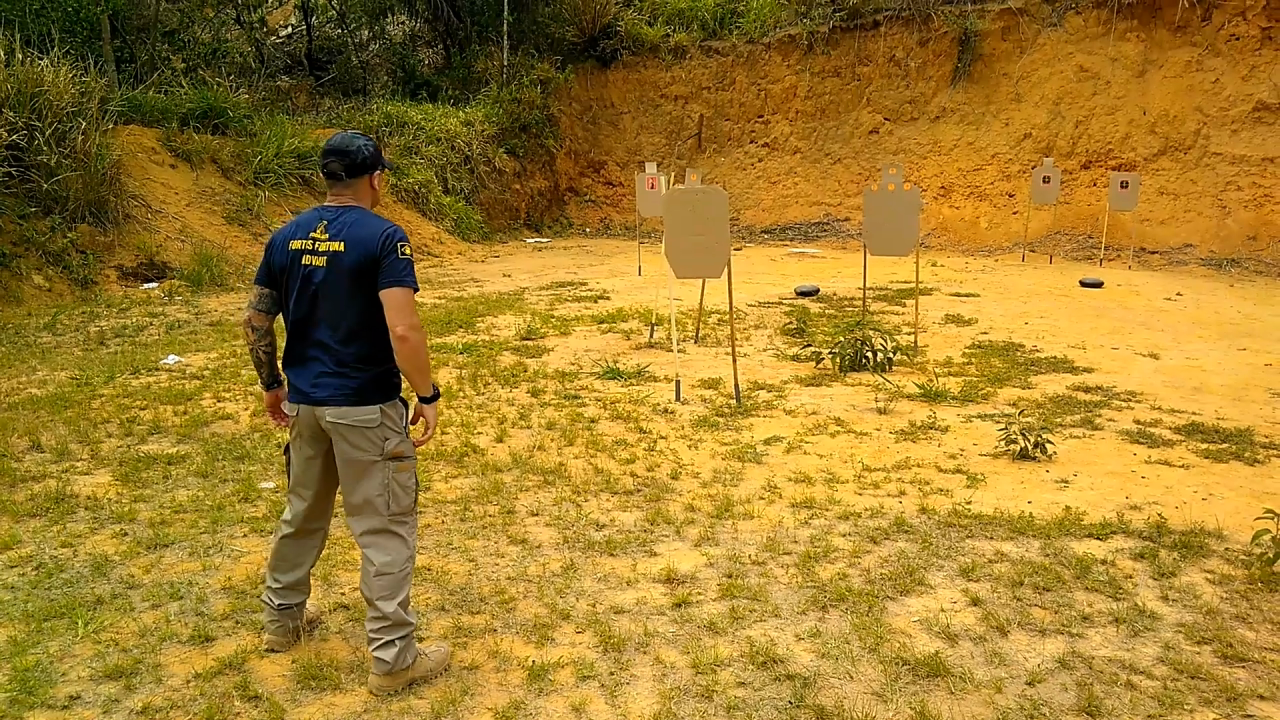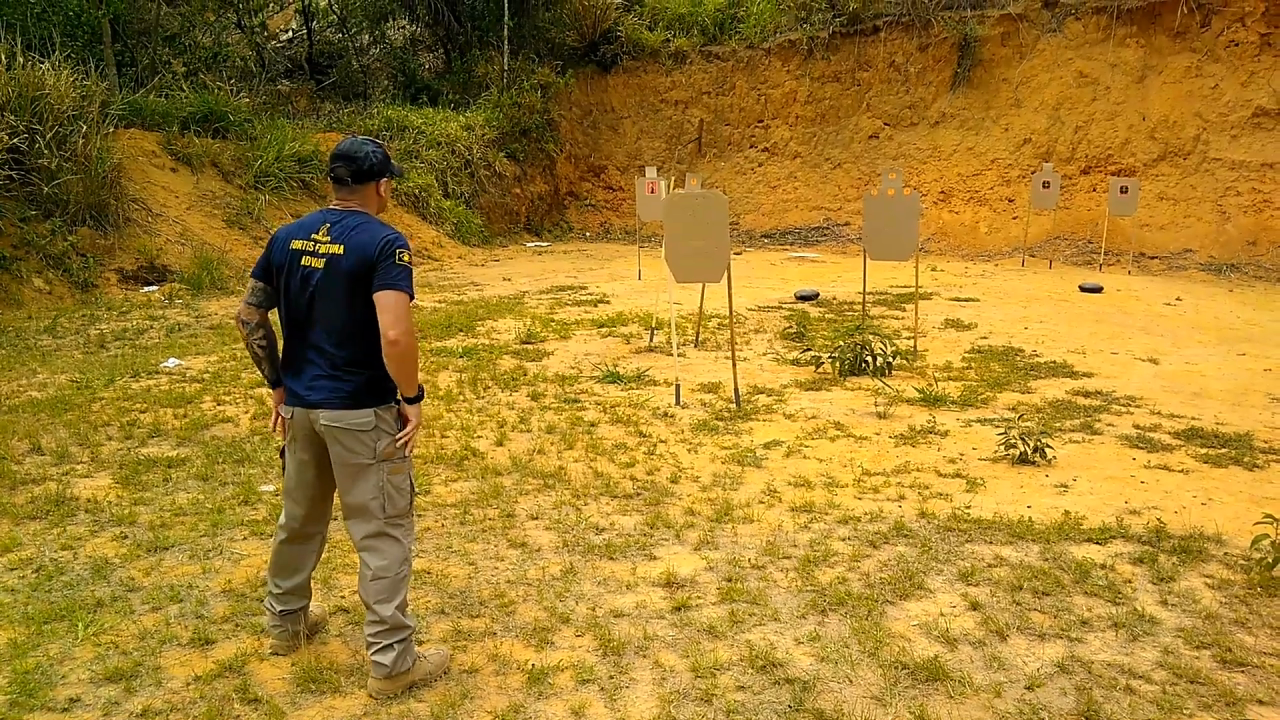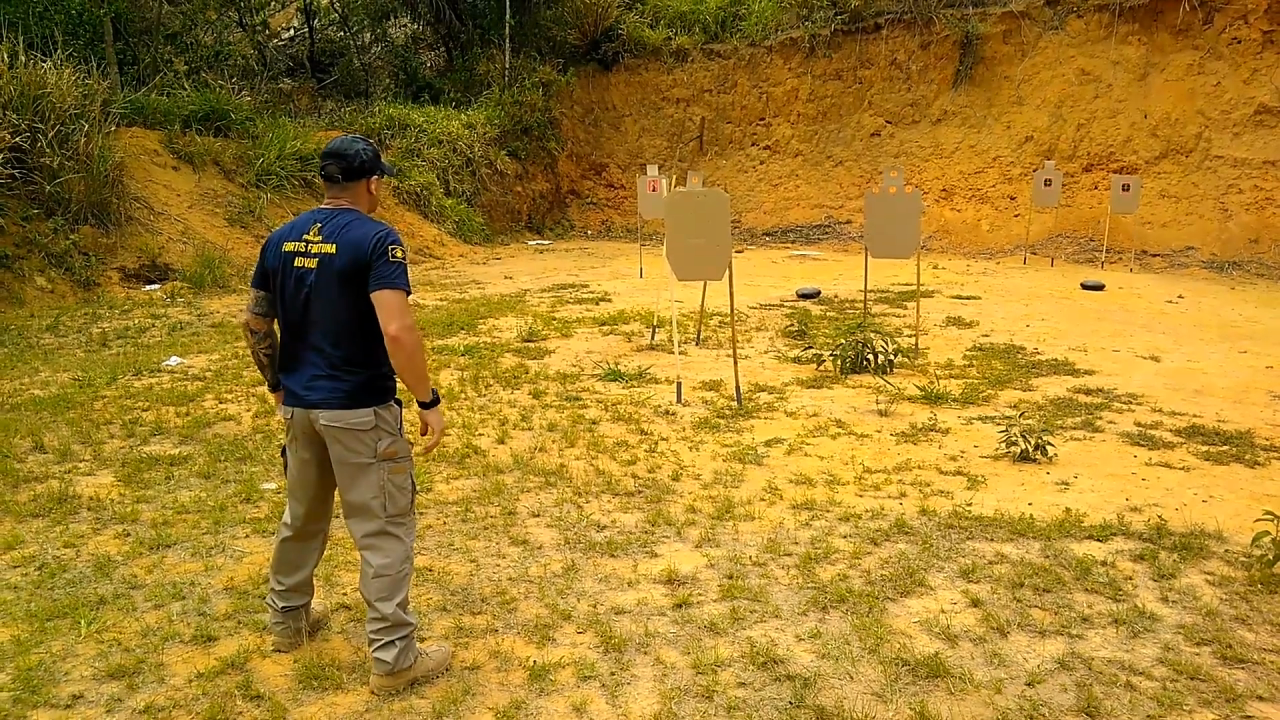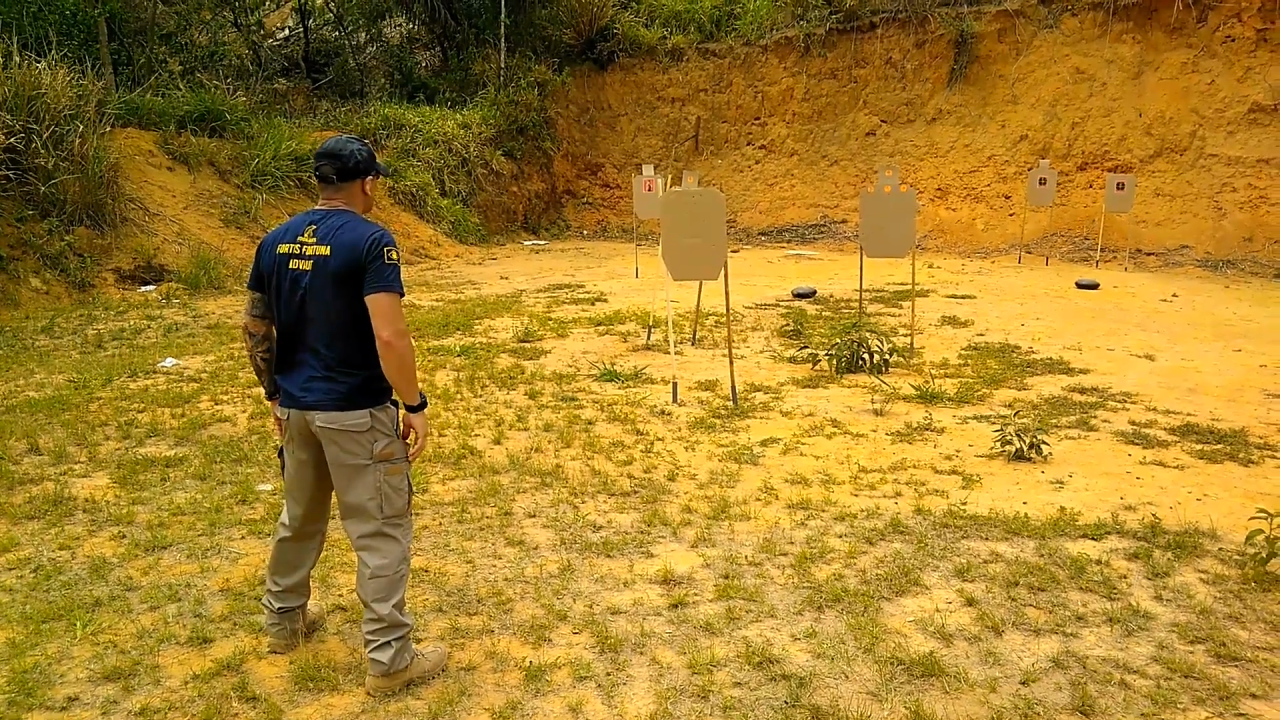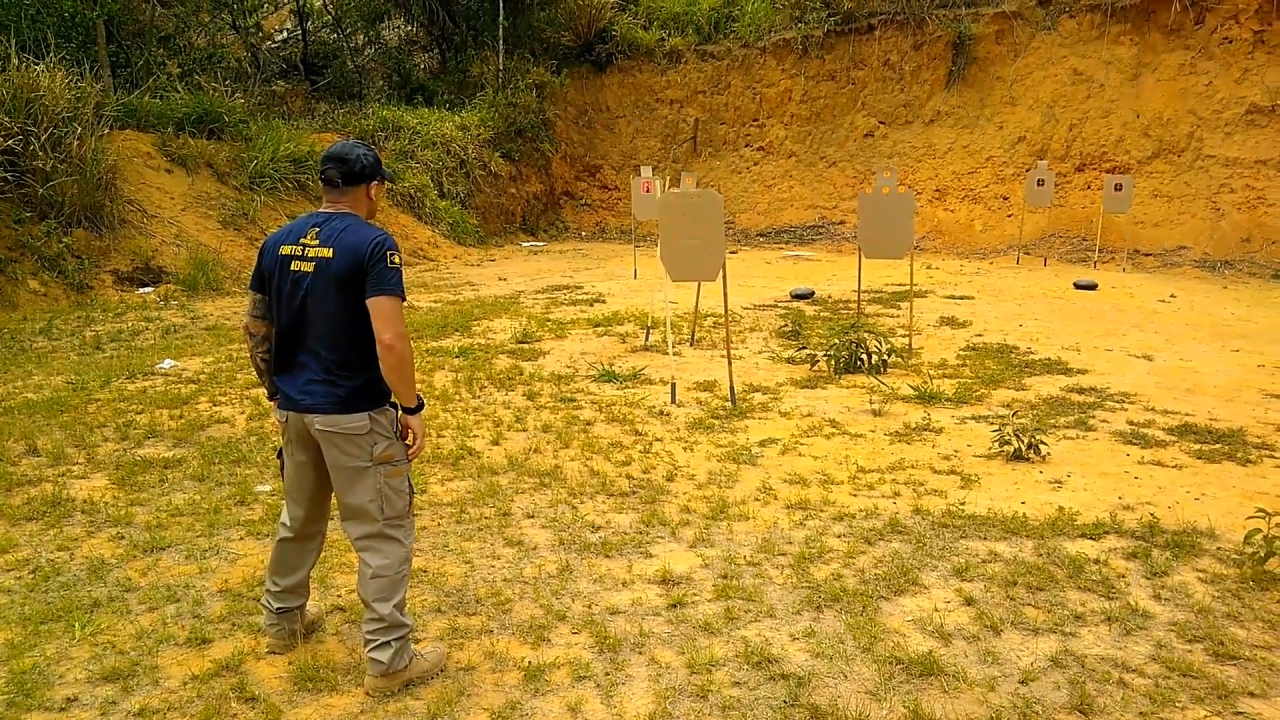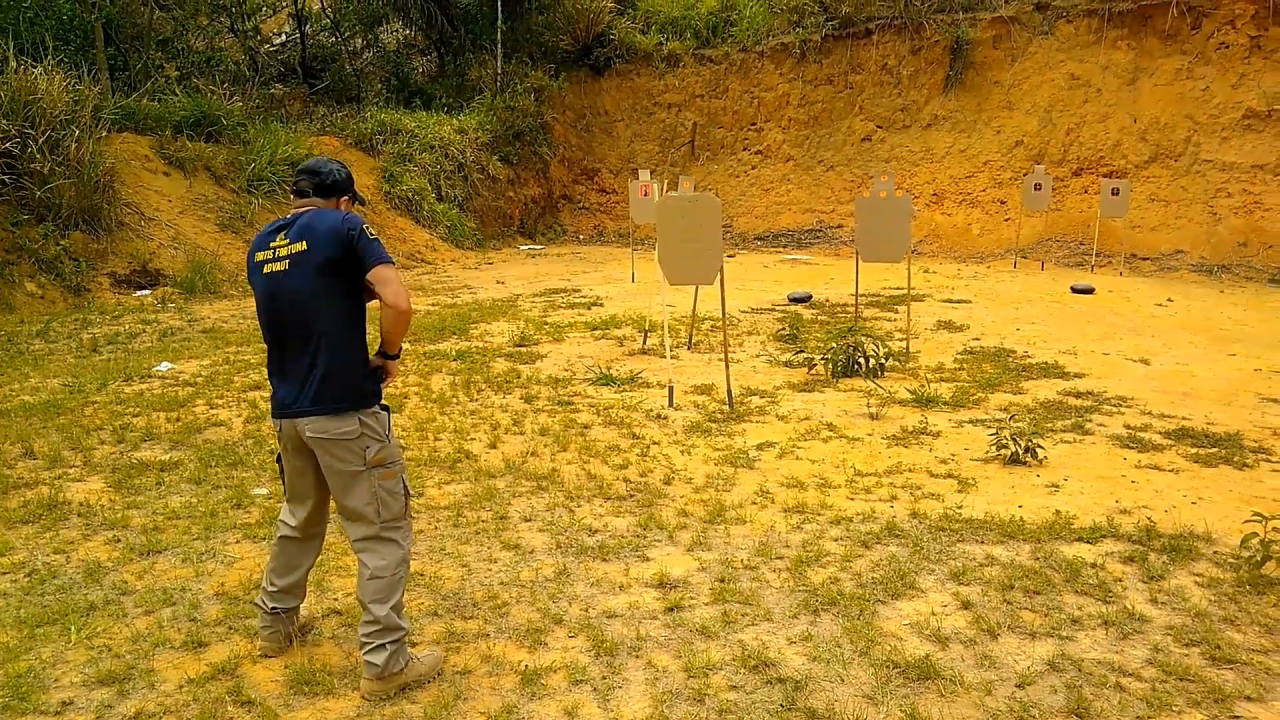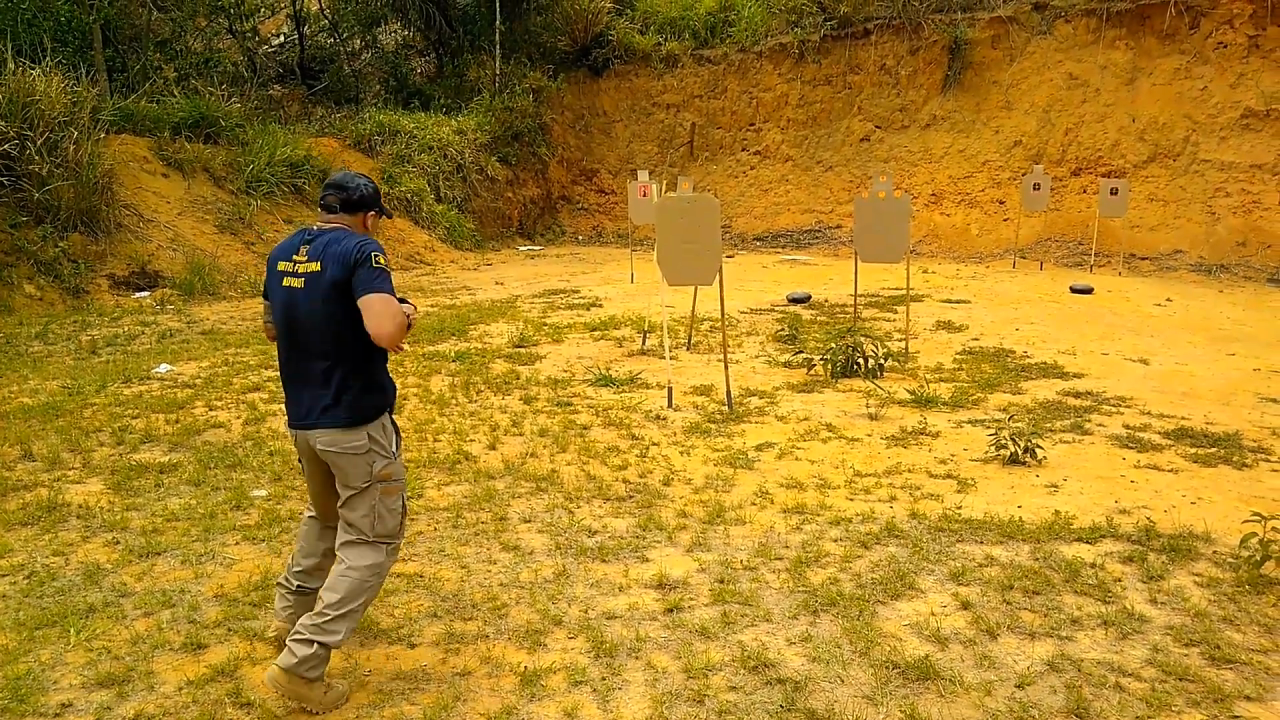
dt=0.4s
person 1, frame 1
left shoulder: (285, 238)
right shoulder: (383, 236)
left elbow: (255, 320)
right elbow: (403, 331)
left wrist: (271, 384)
right wrist: (428, 395)
left hip: (305, 401)
right hip: (366, 406)
left knee: (302, 511)
right knee: (386, 529)
left ankle: (282, 618)
right ankle: (392, 658)
person 1, frame 2
left shoulder: (287, 237)
right shoulder: (383, 242)
left elbow: (249, 316)
right elbow: (395, 336)
left wrist: (278, 383)
right wrist: (412, 398)
left hip: (302, 404)
right hip: (362, 411)
left knee: (299, 517)
right knee: (383, 533)
left ankle: (287, 621)
right ankle: (391, 661)
person 1, frame 3
left shoulder: (280, 239)
right shoulder: (375, 239)
left elbow: (255, 324)
right elbow: (397, 333)
left wrist: (278, 384)
right wrist: (429, 401)
left hip: (300, 405)
right hip: (360, 410)
left knee: (302, 514)
right knee: (384, 530)
left ankle: (288, 619)
right ankle: (393, 658)
person 1, frame 4
left shoulder: (275, 241)
right shoulder: (370, 240)
left elbow: (255, 328)
right elbow: (389, 336)
left wrist: (274, 394)
right wrist: (415, 405)
left hip: (297, 407)
right hip: (356, 412)
left knee: (299, 516)
right knee: (381, 532)
left ankle: (284, 621)
right ankle: (389, 659)
person 1, frame 5
left shoulder: (278, 242)
right shoulder: (373, 244)
left elbow: (256, 328)
right elbow: (390, 341)
left wrist: (276, 393)
right wrist: (411, 408)
left hip: (297, 409)
right hip: (356, 414)
left knee: (299, 517)
right knee: (383, 533)
left ankle: (282, 621)
right ankle: (388, 660)
person 1, frame 6
left shoulder: (260, 246)
right shoulder: (344, 228)
right elbow: (399, 303)
right wrist: (388, 355)
left hip: (288, 412)
right hip: (346, 413)
left knee: (299, 518)
right knee: (382, 535)
left ankle: (276, 624)
right ankle: (385, 663)
person 1, frame 7
left shoulder: (281, 255)
right shoulder: (356, 251)
right elbow: (383, 333)
right wrist: (401, 316)
left hip: (303, 422)
right hip: (356, 426)
left knee: (325, 514)
right knee: (370, 543)
left ankle: (292, 609)
right ankle: (301, 662)
